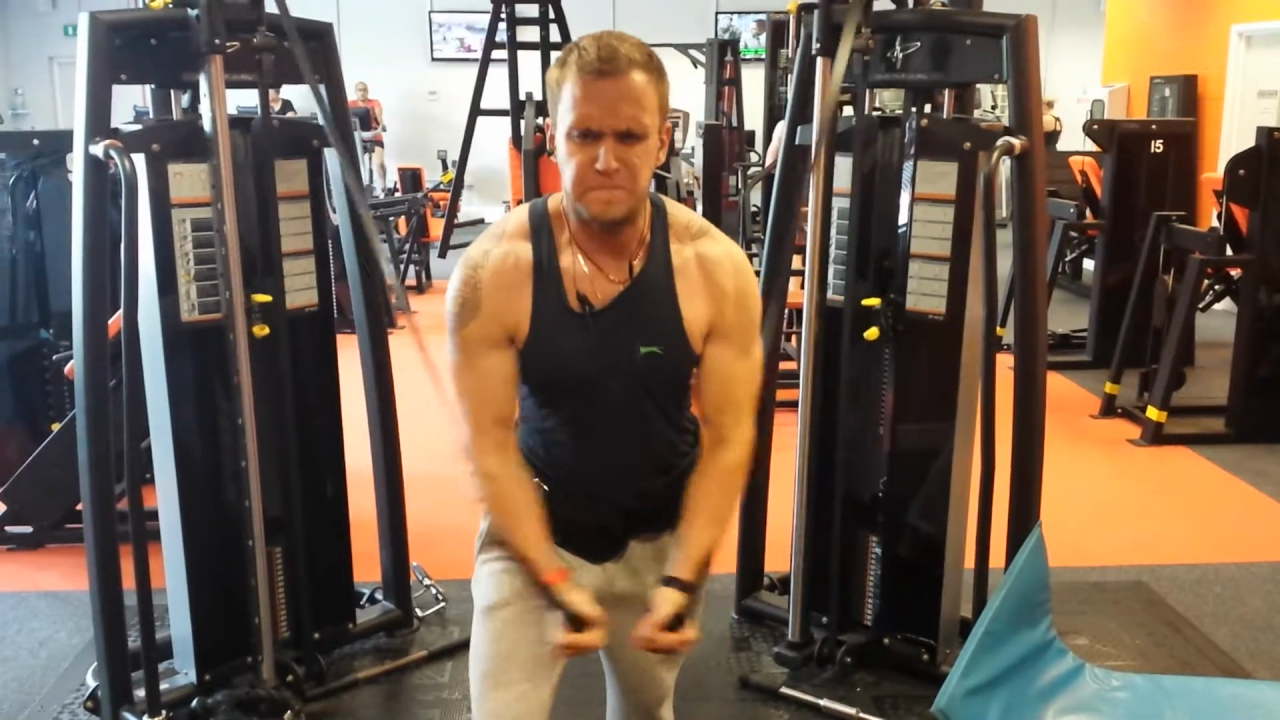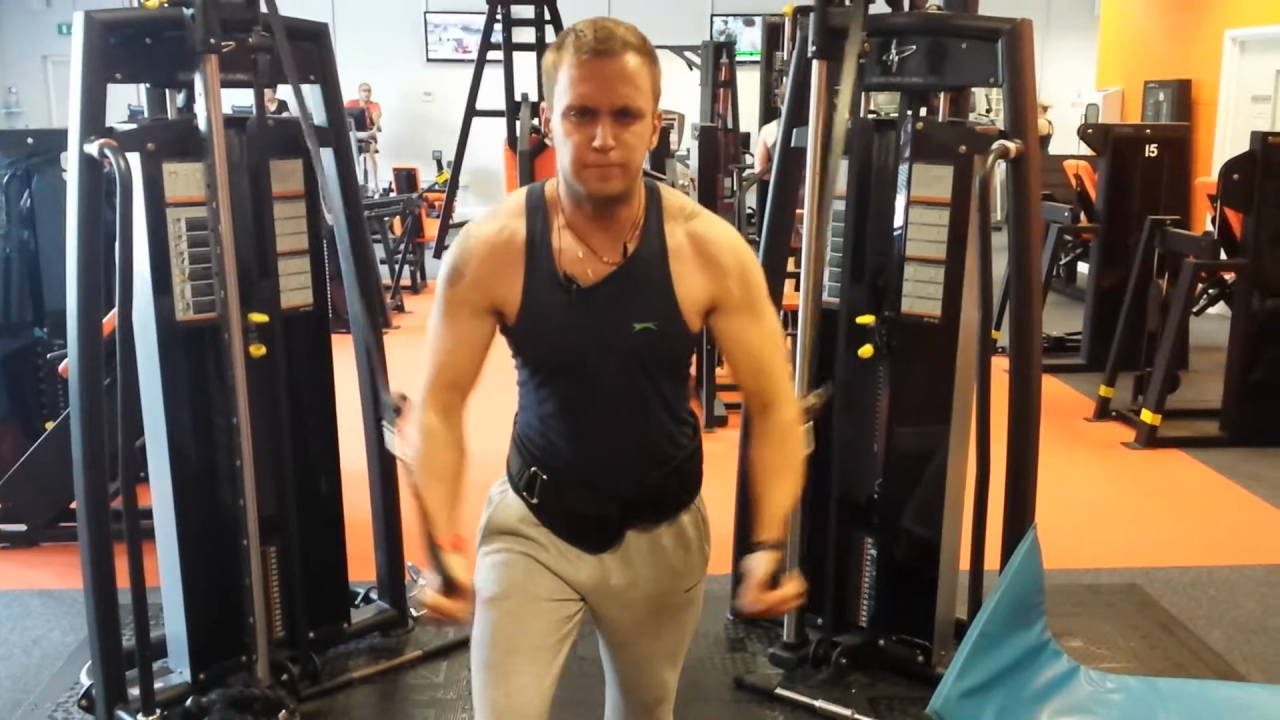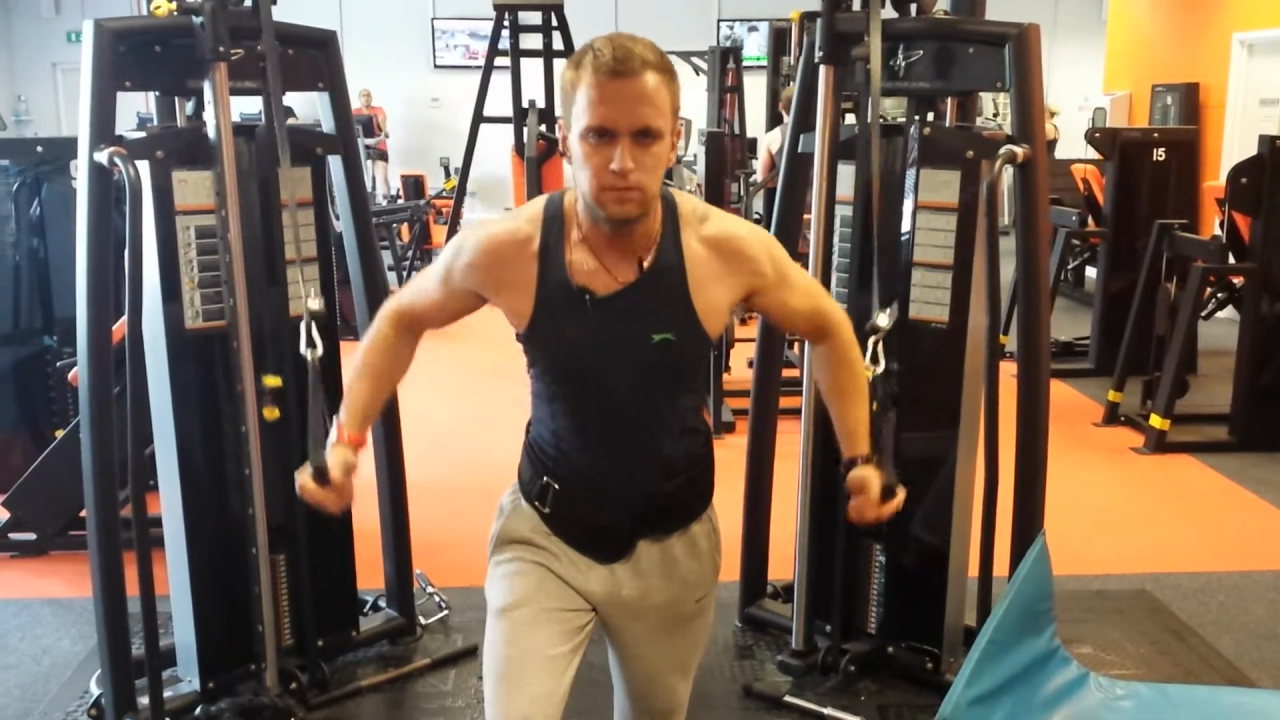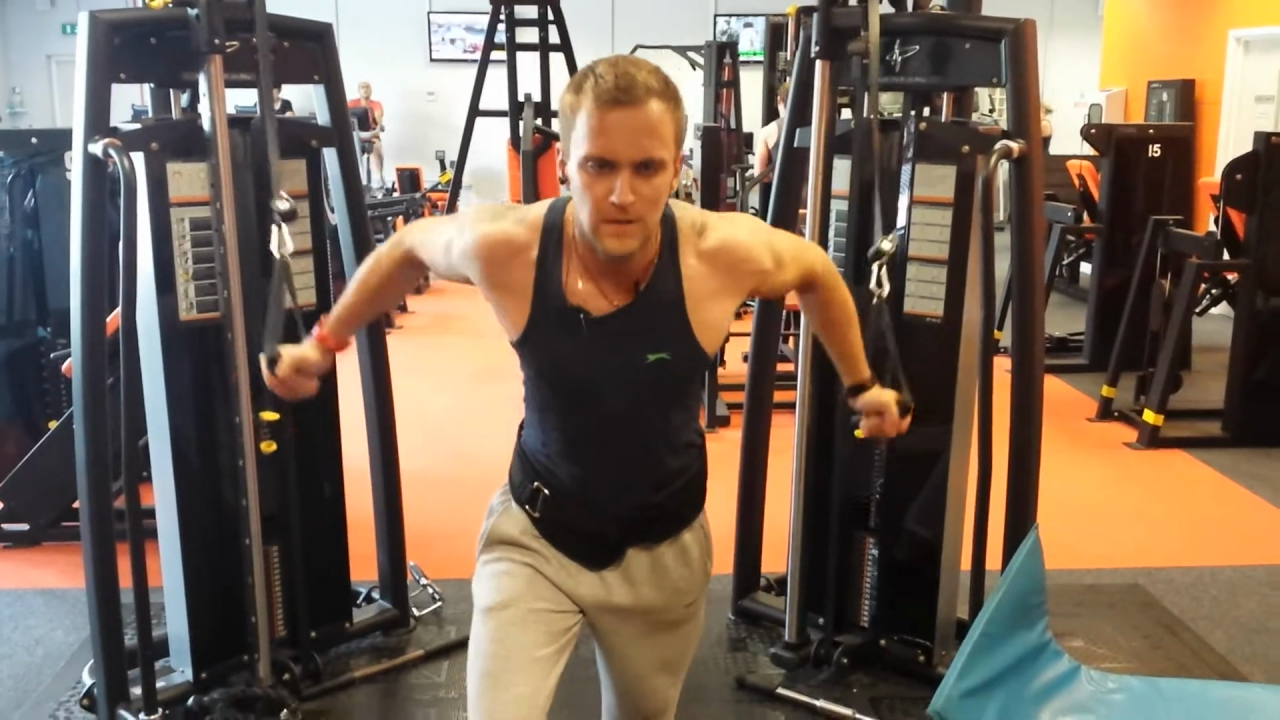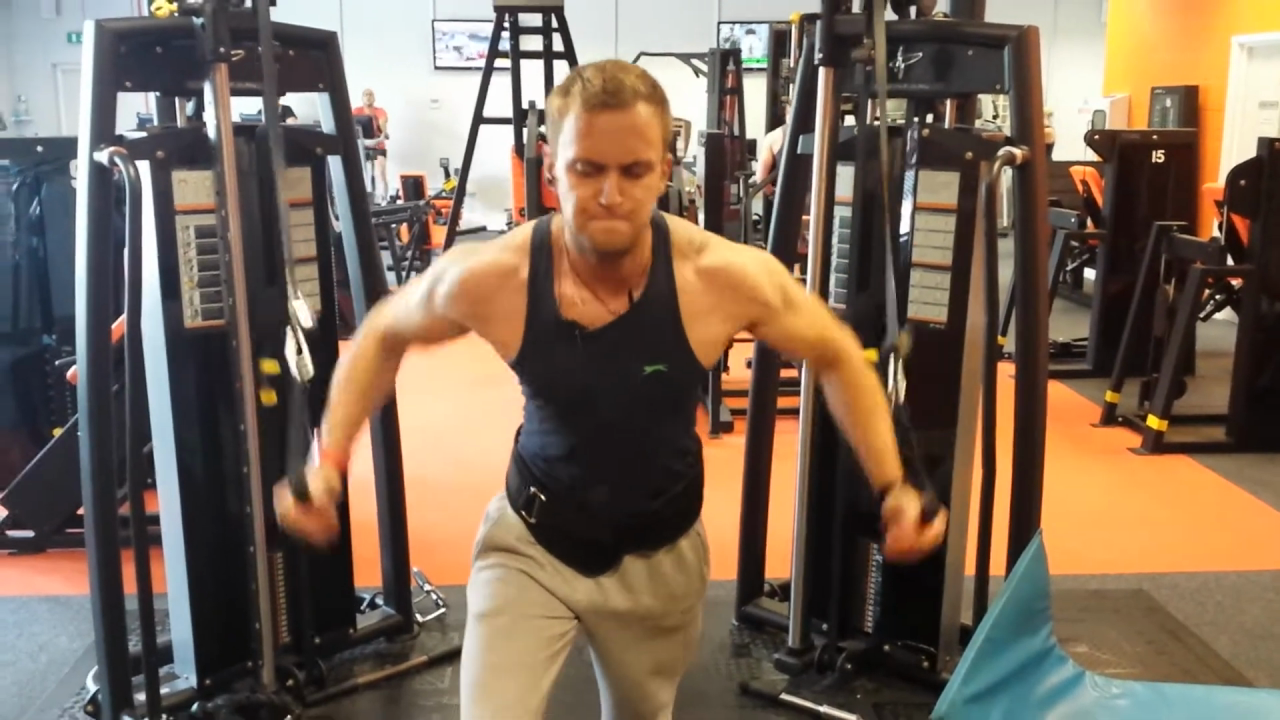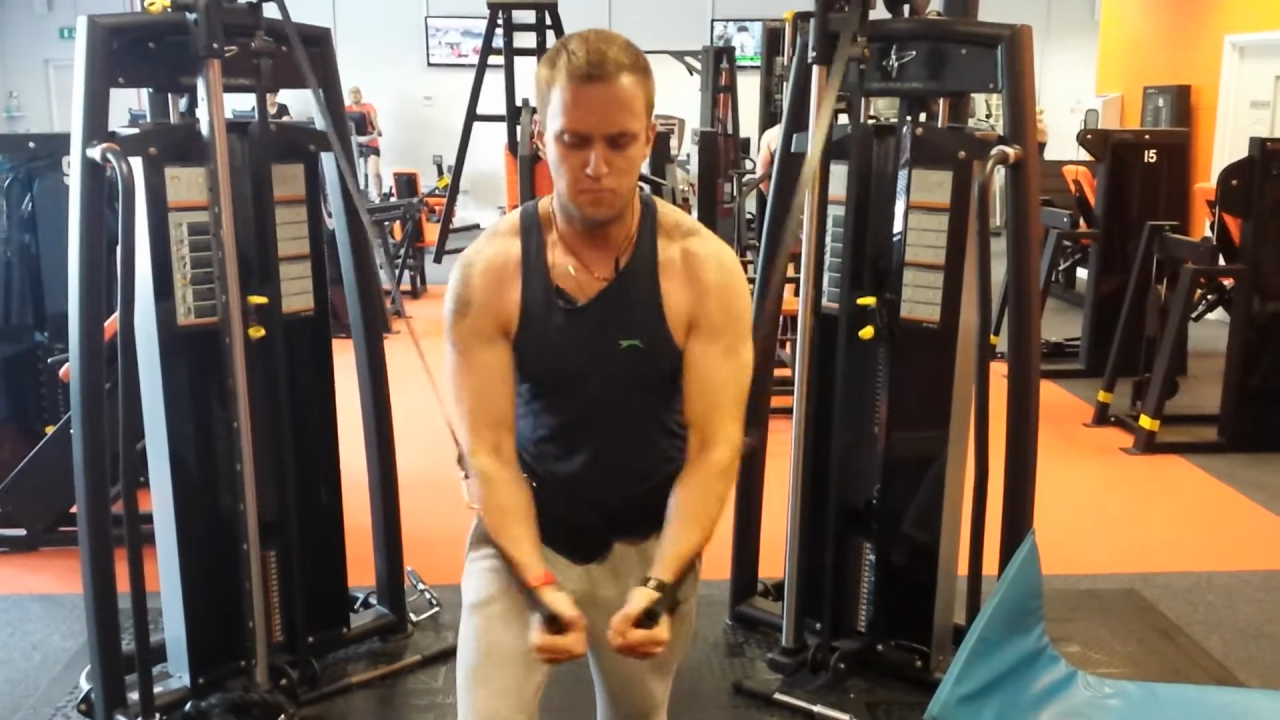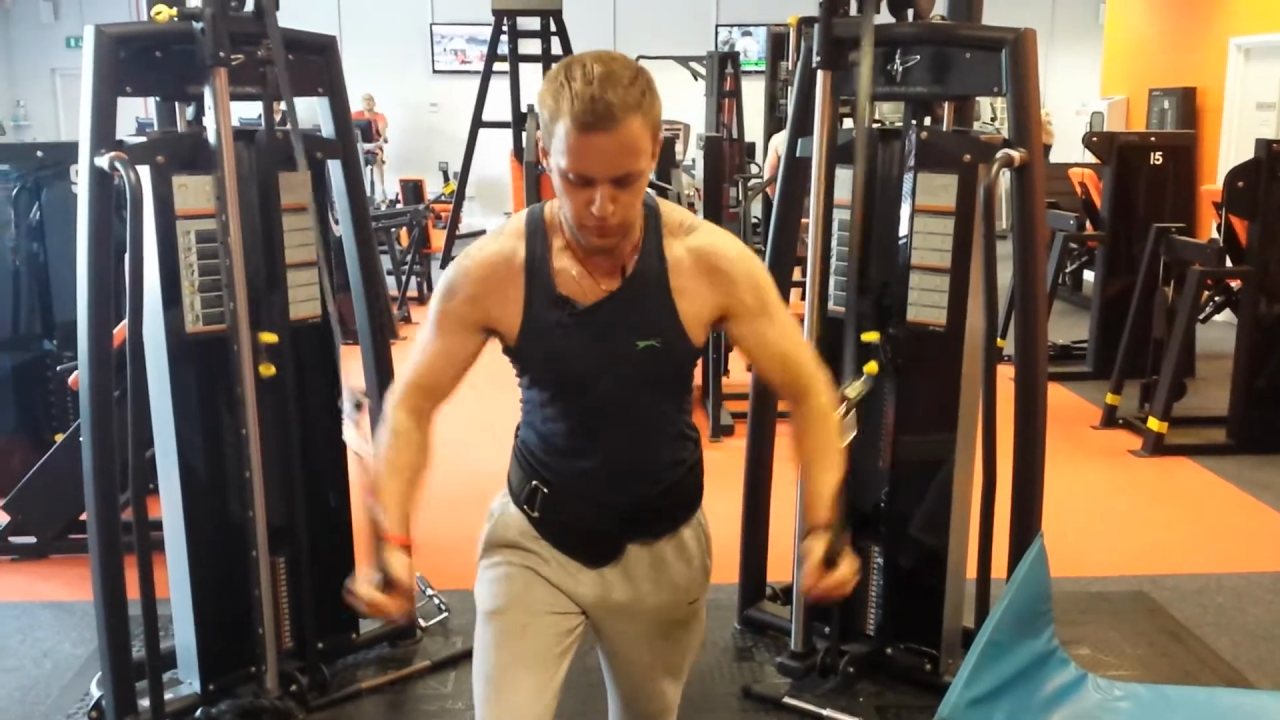
dt=0.3s
person 1, frame 1
left shoulder: (716, 268)
right shoulder: (492, 270)
left elbow: (728, 441)
right elbow: (491, 445)
left wrist: (682, 583)
right wrist: (556, 585)
left hip: (662, 533)
right hip: (535, 528)
person 1, frame 2
left shoulder: (709, 248)
right shoulder: (489, 249)
left elbow: (774, 405)
right elbow: (439, 404)
left wrist: (770, 544)
right wrist: (448, 547)
left hip: (661, 528)
right hip: (535, 522)
person 1, frame 3
left shoulder: (728, 248)
right shoulder: (505, 248)
left elbow: (826, 329)
right elbow: (405, 317)
left wrist: (857, 456)
right wrist: (349, 437)
left hip: (672, 539)
right hip: (545, 532)
person 1, frame 4
left shoulder: (728, 253)
right shoulder: (502, 247)
left elbow: (815, 271)
right elbow: (409, 246)
left wrist: (861, 384)
right wrist: (324, 344)
left hip: (664, 545)
right hip: (536, 535)
person 1, frame 5
left shoulder: (725, 276)
right shoulder: (492, 277)
left elbow: (838, 354)
right elbow: (382, 333)
left wrist: (892, 485)
right wrist: (325, 468)
left hip: (660, 550)
right hip: (531, 541)
person 1, frame 6
left shoulder: (703, 266)
right shoulder: (488, 268)
left elbow: (715, 448)
right elbow: (485, 452)
left wrist: (662, 587)
right wrist: (538, 589)
left hip: (650, 537)
right hip: (525, 526)
person 1, frame 7
left shoulder: (711, 261)
right shoulder: (492, 270)
left elbow: (809, 392)
right elbow: (411, 406)
left wrist: (821, 532)
right wrist: (393, 544)
left hip: (661, 541)
right hip: (535, 536)
